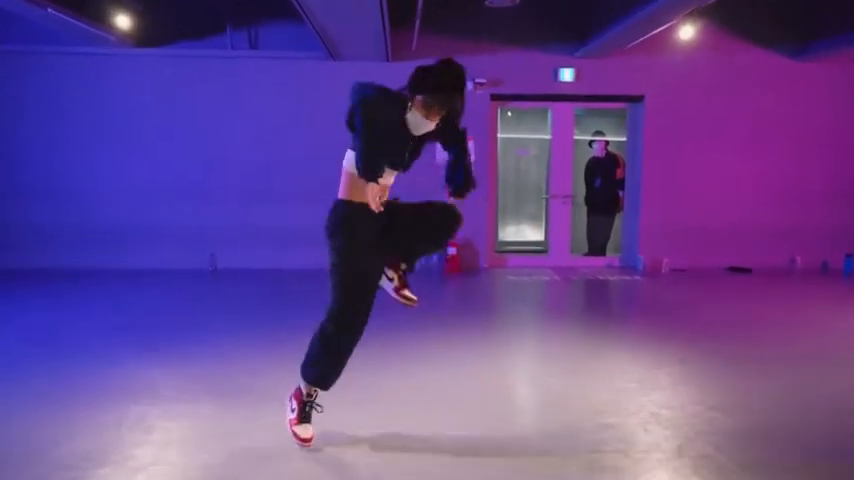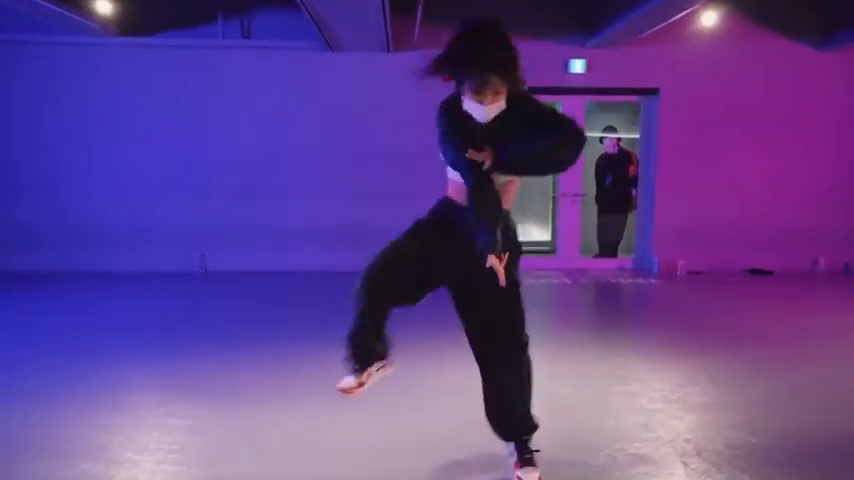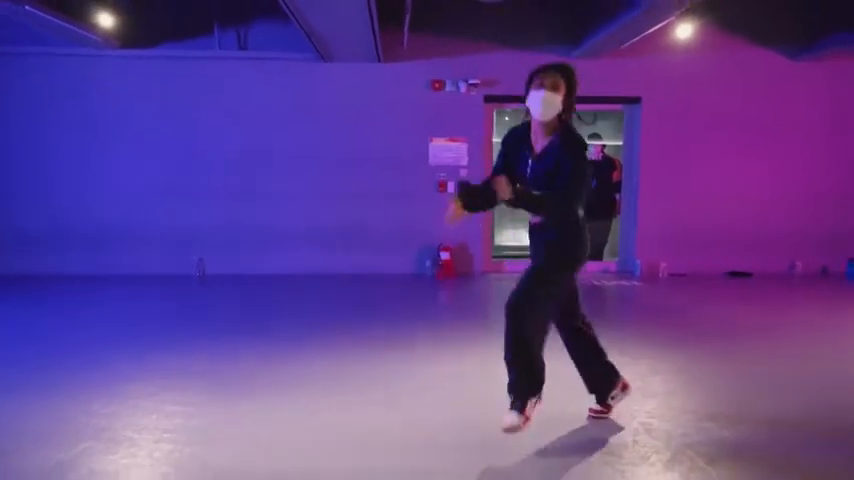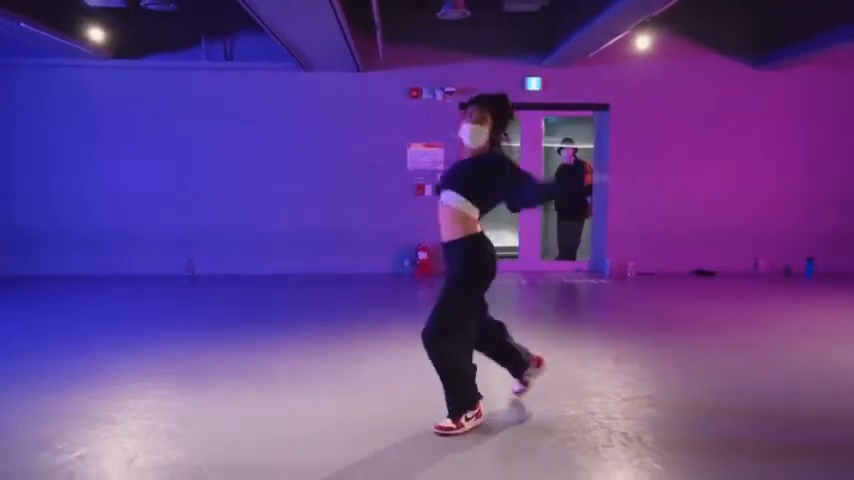
dt=0.5s
person 1, frame 1
left shoulder: (428, 127)
right shoulder: (381, 107)
left elbow: (455, 138)
right elbow: (363, 99)
left wrist: (460, 182)
right wrist: (369, 170)
left hip: (384, 214)
right hip: (351, 218)
left knee: (446, 219)
right knee: (349, 311)
left ankle: (393, 268)
right ankle: (305, 395)
person 1, frame 2
left shoulder: (525, 113)
right shoulder: (451, 118)
left elbow: (569, 145)
right elbow: (477, 186)
left wrist: (500, 159)
right wrist: (488, 245)
left hip: (494, 232)
right hip: (448, 221)
left knee: (503, 344)
right knee: (381, 277)
right ankle: (366, 358)
person 1, frame 3
left shoulder: (571, 147)
right shoulder: (515, 140)
left elbow: (567, 205)
right elbow: (494, 188)
left wrist: (516, 197)
right wrist: (467, 198)
left hip: (566, 239)
right hip: (541, 237)
left knee: (521, 310)
right knee: (567, 318)
left ankle: (524, 395)
right ankle: (609, 385)
person 1, frame 4
left shoulder: (495, 163)
right shoulder: (470, 162)
left elbow: (528, 193)
left hip: (469, 258)
right hip: (460, 253)
left knee: (438, 333)
right knee: (475, 324)
left ankle: (465, 408)
right ankle: (526, 363)
person 2, frame 1
left shoulder: (615, 160)
right shoulder: (591, 162)
left elbow: (620, 184)
left wrist: (620, 201)
right wrist: (588, 199)
left hip: (608, 204)
right hip: (594, 203)
left knee: (602, 234)
right knee: (592, 234)
left ankle: (597, 255)
right ankle: (593, 254)
person 2, frame 2
left shoulder: (628, 157)
right shoulder: (602, 159)
left elbow: (634, 181)
left wrist: (633, 200)
right wrist: (599, 198)
left hip: (621, 203)
right hip: (604, 203)
left knee: (615, 234)
right knee: (603, 235)
left ankle: (608, 256)
right ankle: (604, 256)
person 2, frame 3
left shoulder: (612, 163)
left elbow: (617, 187)
left wrist: (617, 205)
right wrist: (585, 202)
left hip: (605, 208)
right hip: (590, 208)
left knee: (600, 239)
right knee: (589, 239)
left ankle: (595, 260)
right ankle: (591, 260)
person 2, frame 4
left shoulder: (584, 167)
right shoulder: (561, 169)
left elbow: (589, 190)
left wrist: (588, 208)
right wrist: (558, 206)
left hip: (577, 210)
right hip: (563, 210)
left knee: (572, 240)
right knee: (563, 240)
left ankle: (568, 259)
right ankle: (564, 259)
